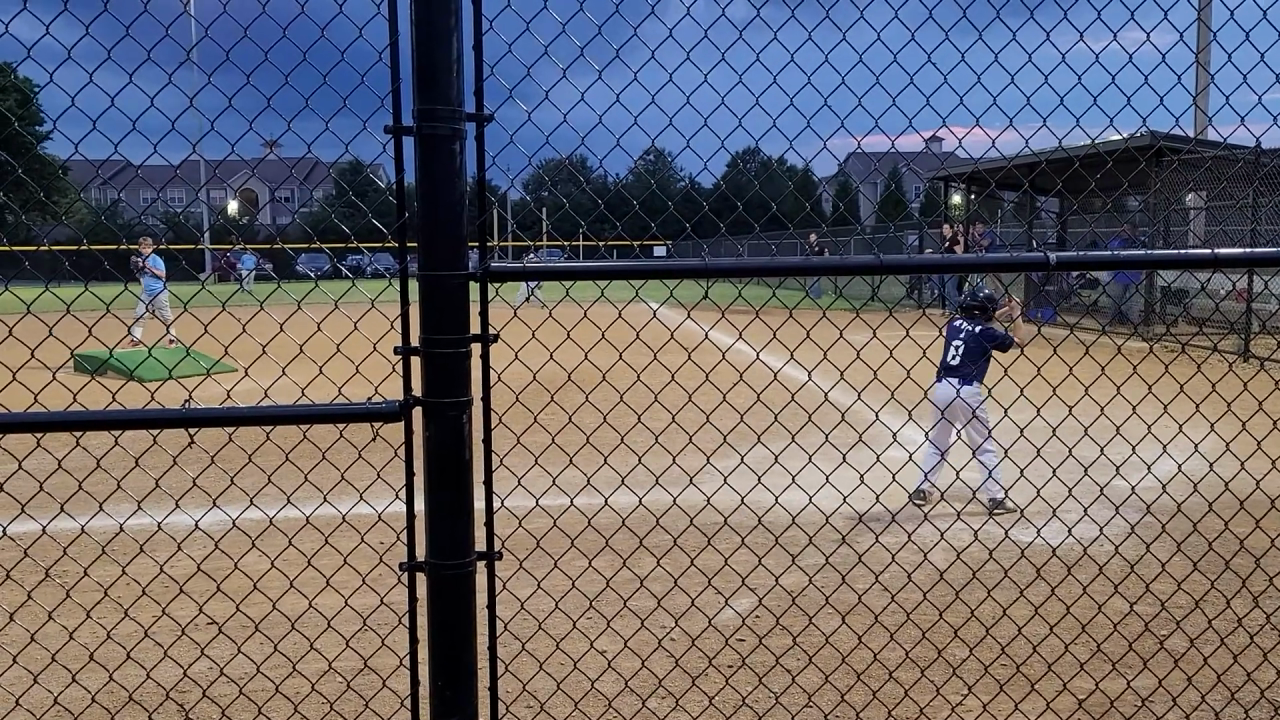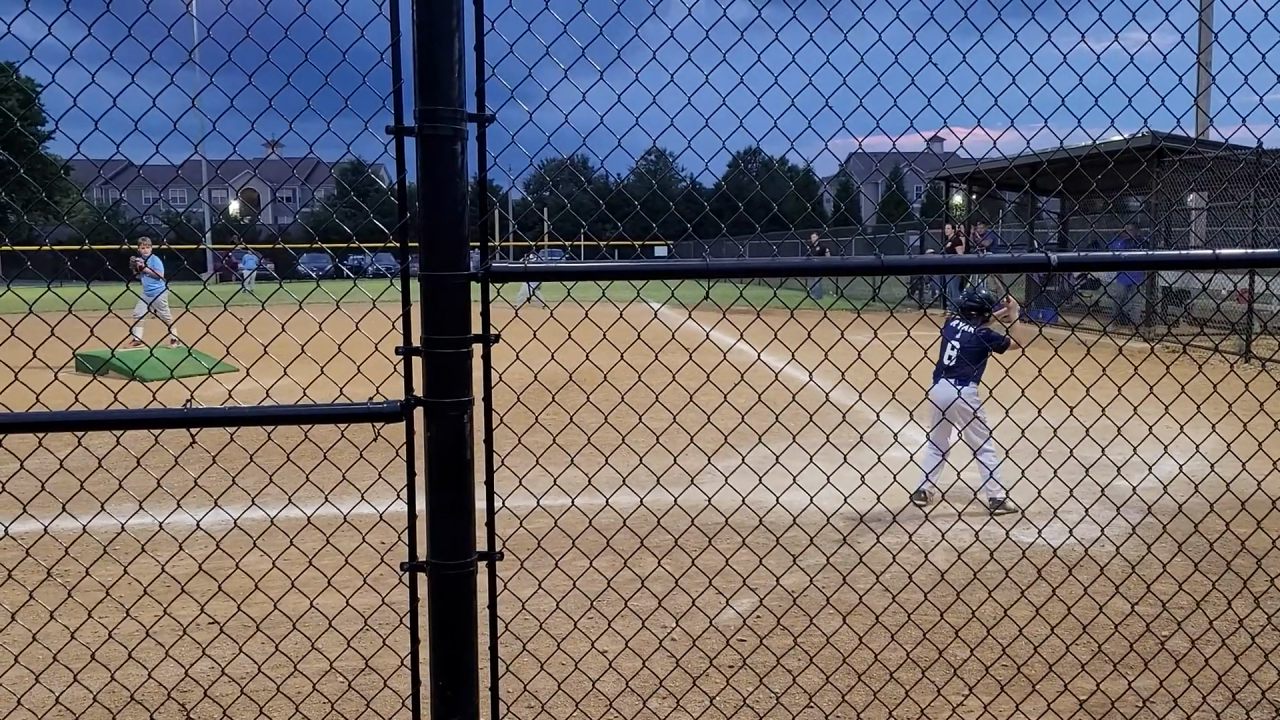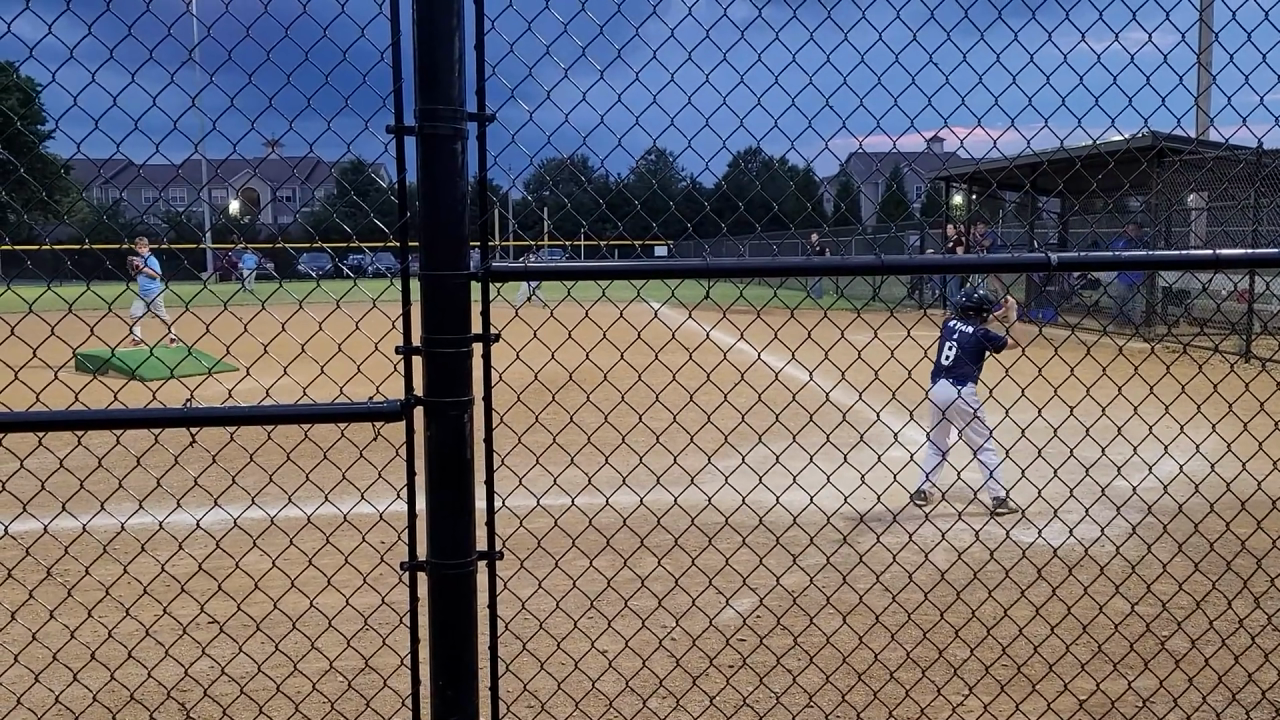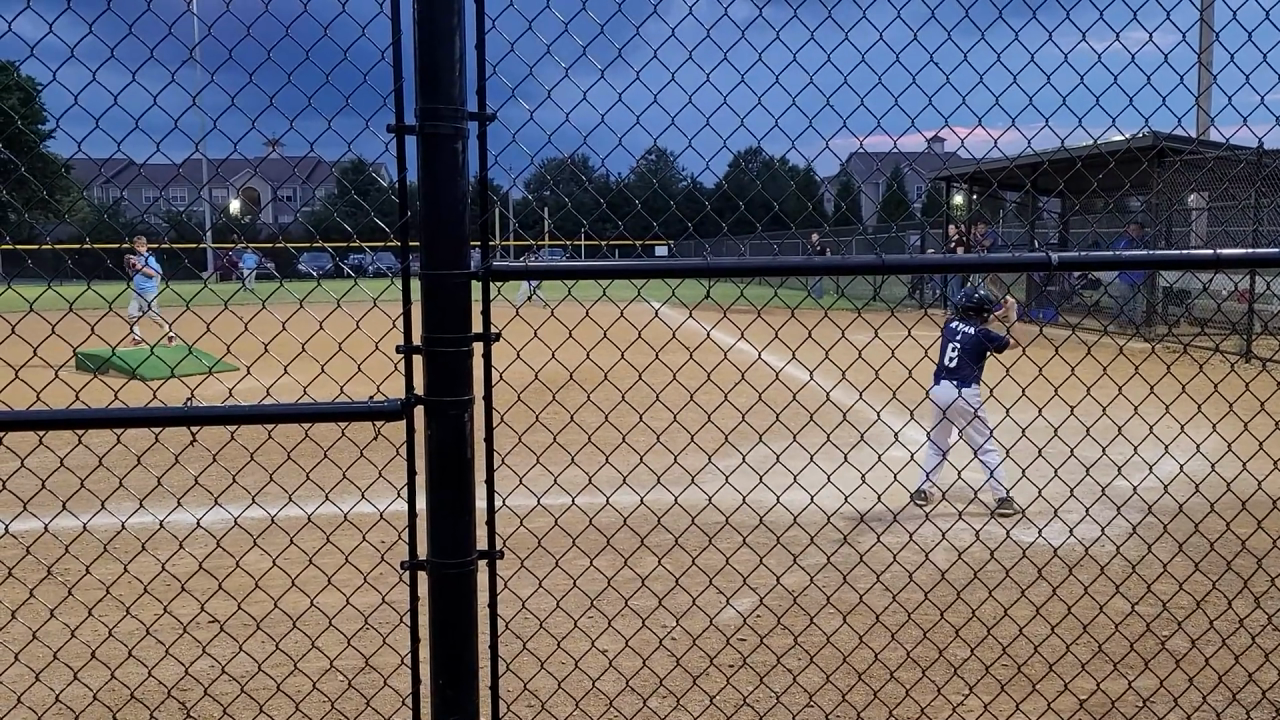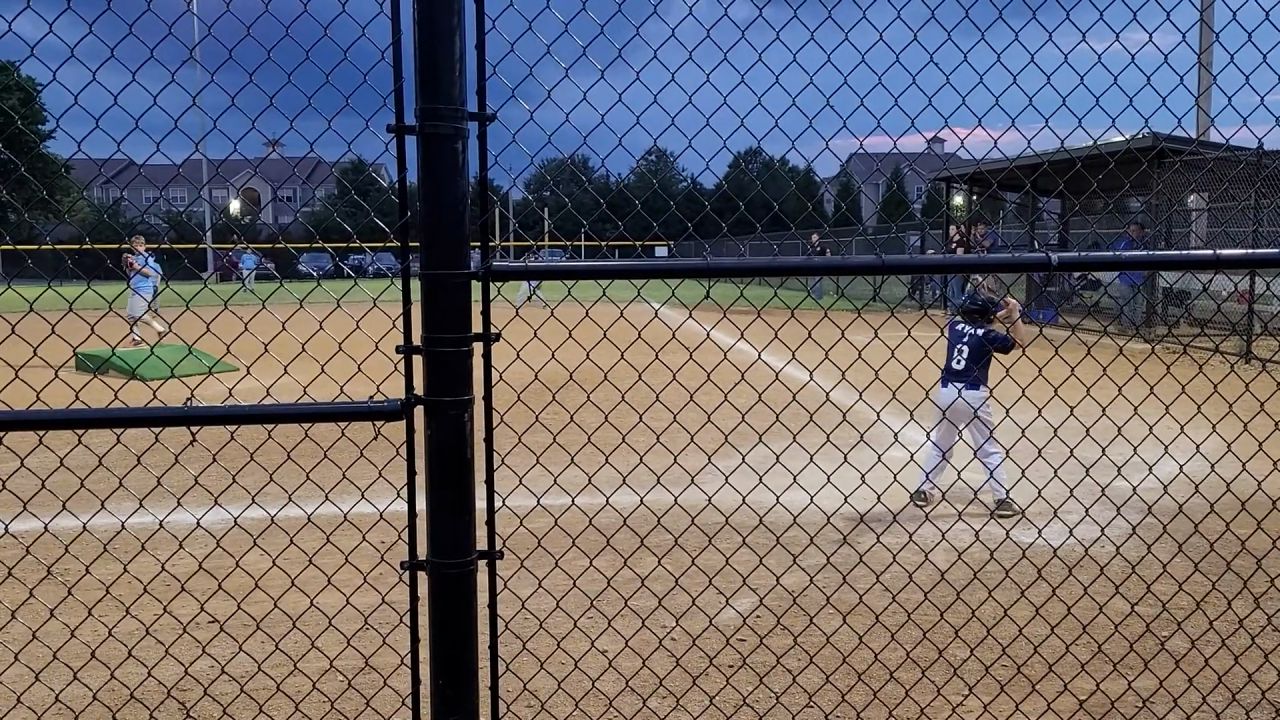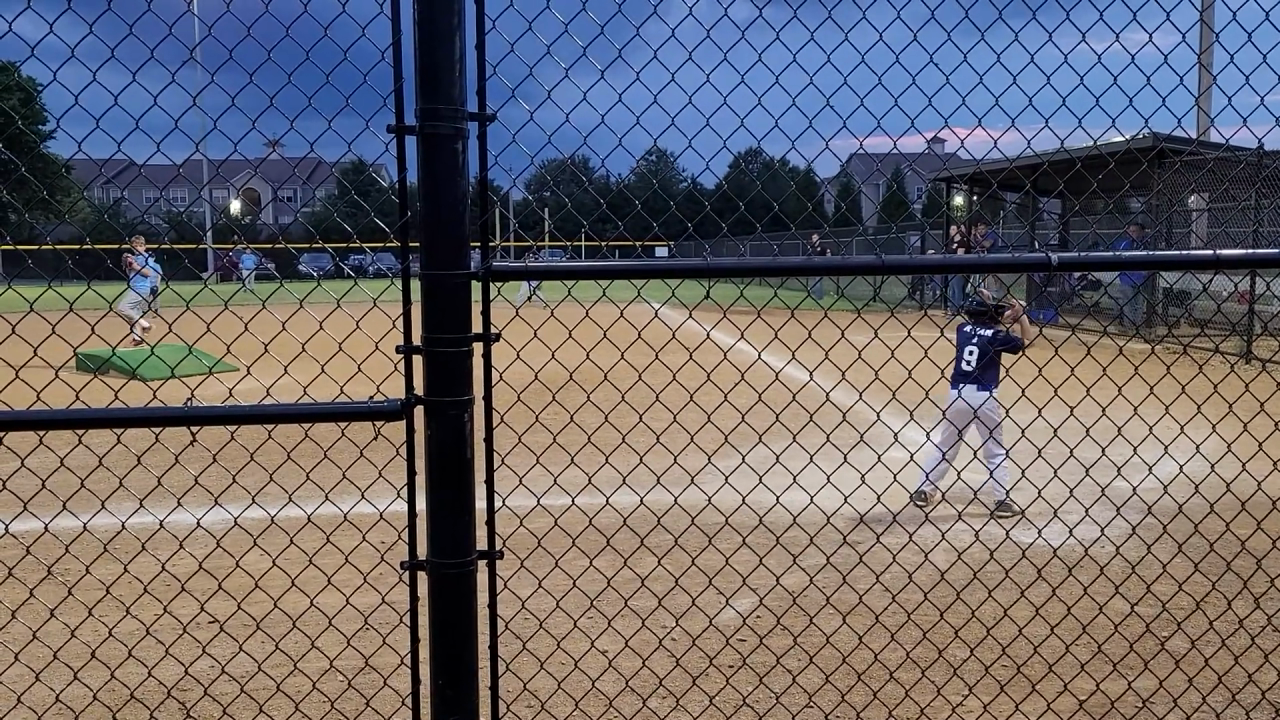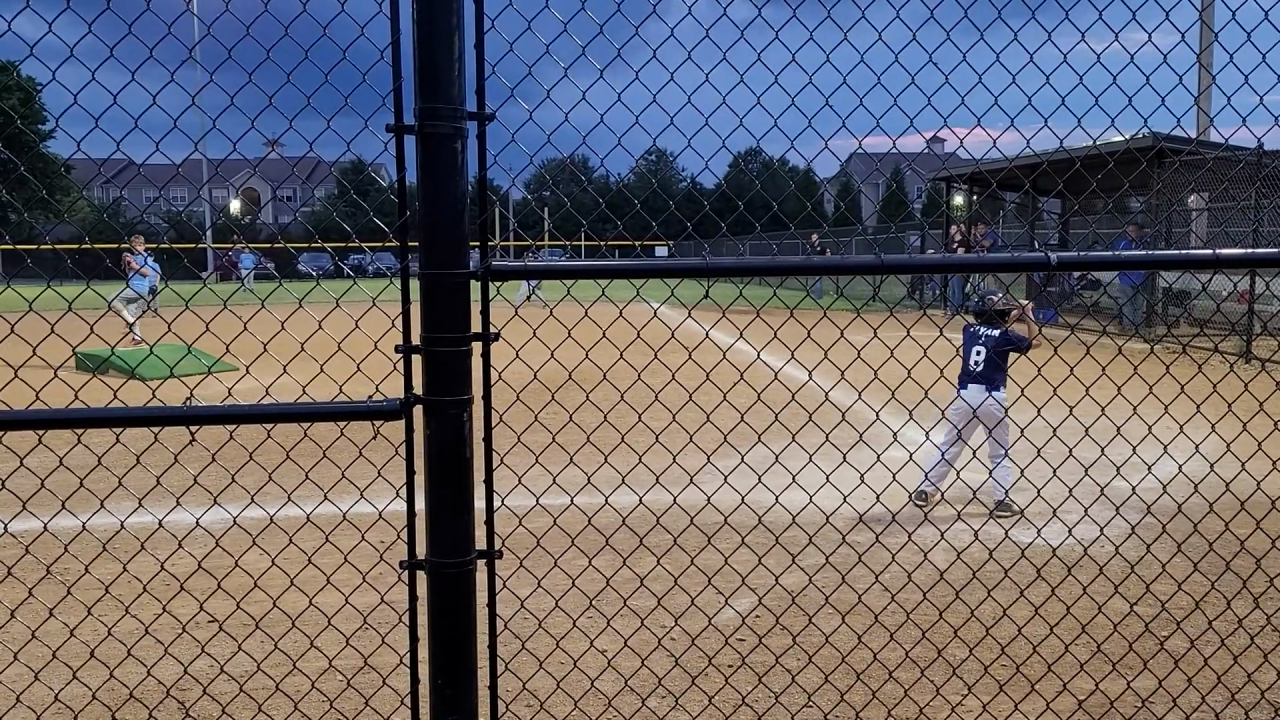
dt=0.1s
person 1, frame 1
left shoulder: (954, 322)
right shoulder: (986, 333)
right elbow: (1021, 341)
left wrist: (1005, 312)
right wrist: (1016, 314)
left hip: (942, 387)
right hip: (966, 391)
left knee: (937, 442)
right knee: (984, 446)
left ankle: (923, 490)
right ankle: (996, 498)
person 1, frame 2
left shoulder: (951, 323)
right shoulder: (983, 334)
right elbow: (1019, 342)
left wrist: (1003, 312)
right wrist: (1013, 314)
left hip: (939, 387)
right hip: (964, 391)
left knee: (937, 443)
right knee: (984, 446)
left ankle: (924, 491)
right ankle: (997, 498)
person 1, frame 3
left shoulder: (949, 323)
right shoulder: (981, 334)
right elbow: (1014, 342)
left wrist: (1001, 313)
right wrist: (1011, 314)
left hip: (938, 387)
right hip: (962, 391)
left knee: (936, 443)
right knee: (984, 446)
left ankle: (924, 490)
right ankle: (999, 497)
person 1, frame 4
left shoulder: (950, 324)
right shoulder: (982, 334)
right elbow: (1015, 342)
left wrist: (1001, 313)
right wrist: (1011, 314)
left hip: (940, 389)
right hip: (965, 392)
left knee: (937, 443)
right knee: (986, 446)
left ankle: (924, 490)
right ankle: (1003, 498)
person 1, frame 5
left shoulder: (954, 326)
right shoulder: (988, 335)
right elbow: (1021, 342)
left wrist: (1002, 315)
right wrist: (1015, 314)
left hip: (947, 392)
right hip: (974, 394)
left knee: (940, 445)
right knee: (990, 449)
left ankle: (923, 491)
right ankle: (1002, 500)
person 1, frame 6
left shoulder: (963, 329)
right shoulder: (997, 336)
right elbow: (1028, 342)
left wrist: (1007, 315)
right wrist: (1020, 314)
left hip: (957, 393)
right hip: (983, 396)
left knee: (944, 446)
right knee: (995, 451)
left ankle: (924, 491)
right ankle: (1003, 501)
person 1, frame 7
left shoulder: (969, 329)
right shoulder: (1005, 336)
right elbow: (1036, 341)
left wrist: (1013, 316)
right wrist: (1027, 314)
left hip: (964, 393)
right hip: (992, 396)
left knee: (949, 446)
right knee: (1000, 451)
left ankle: (925, 491)
right ankle: (1003, 501)
